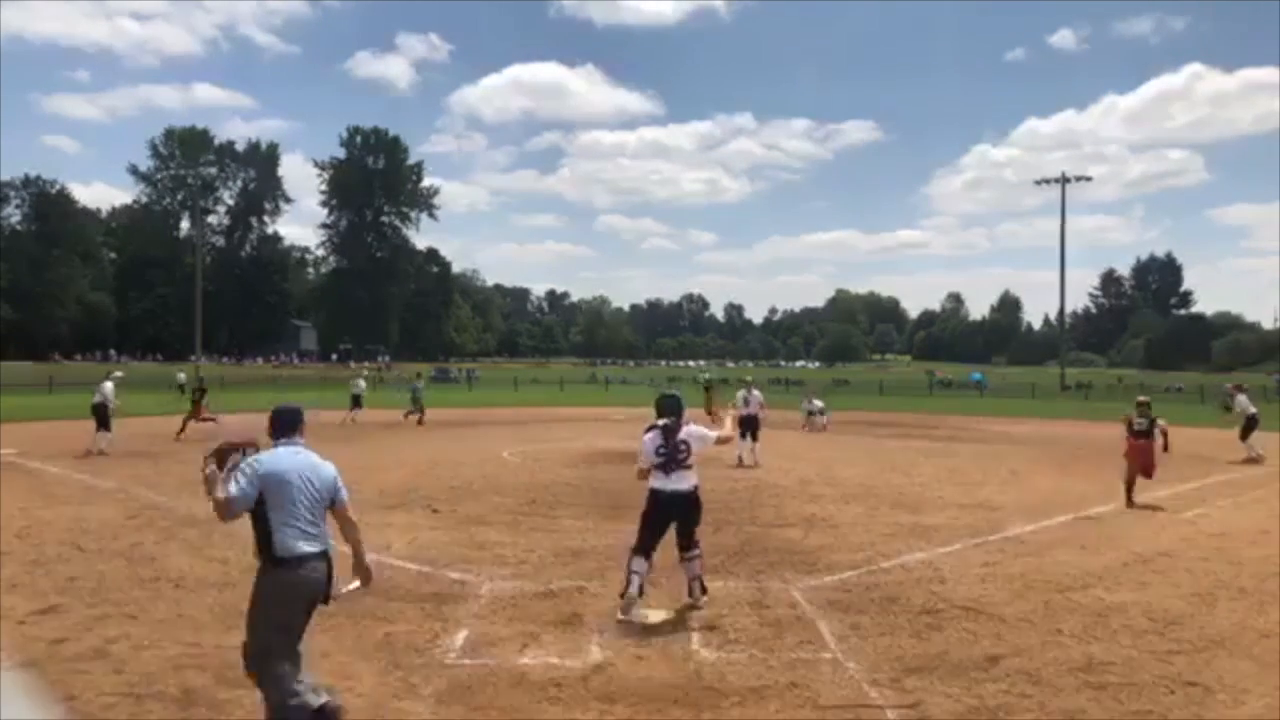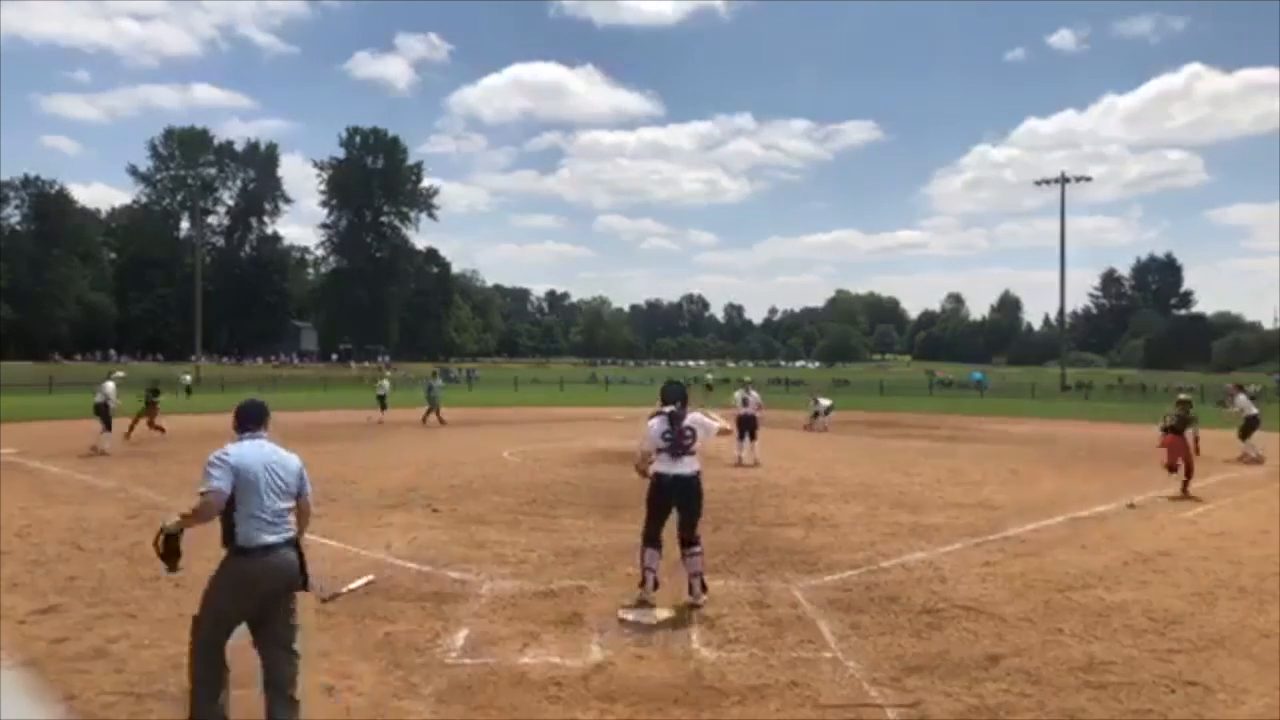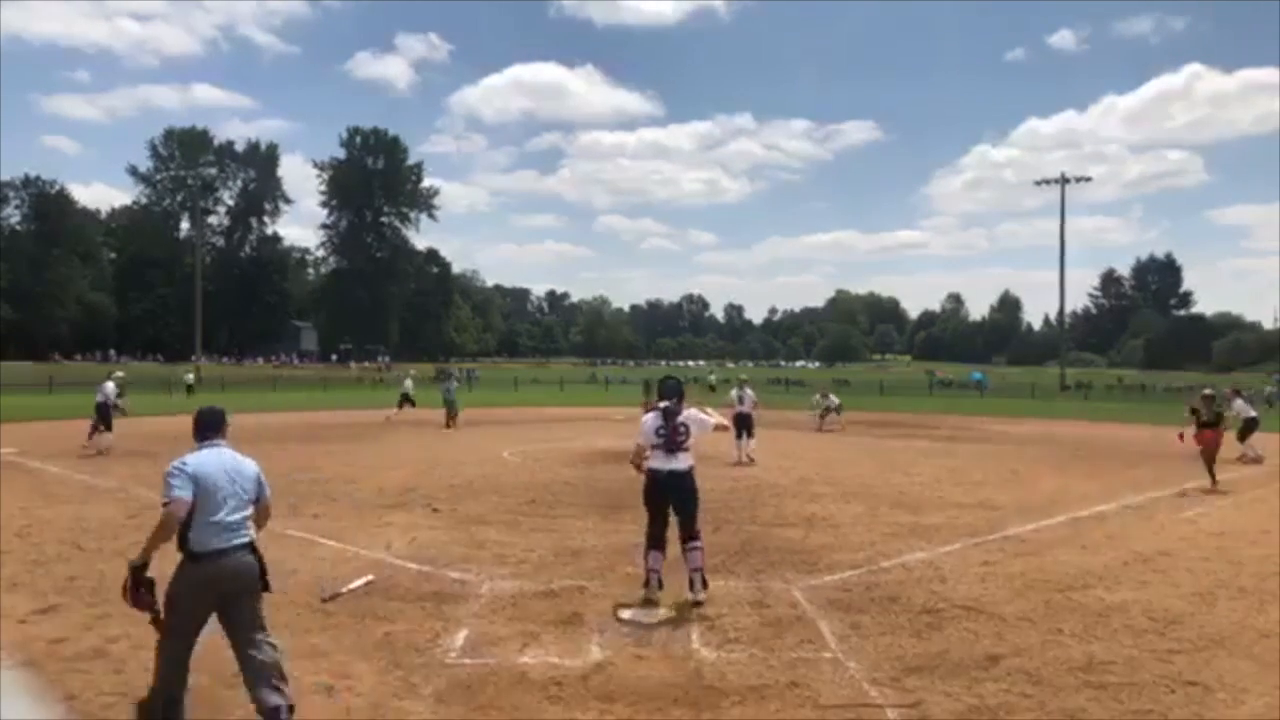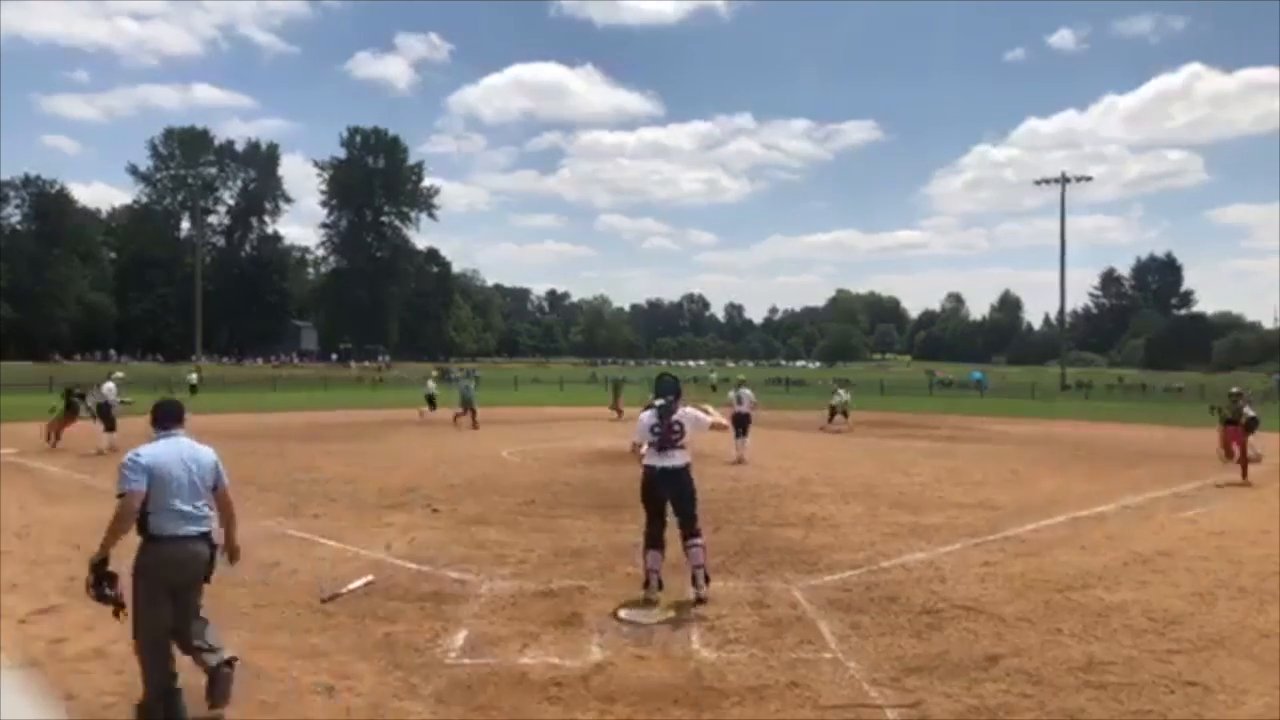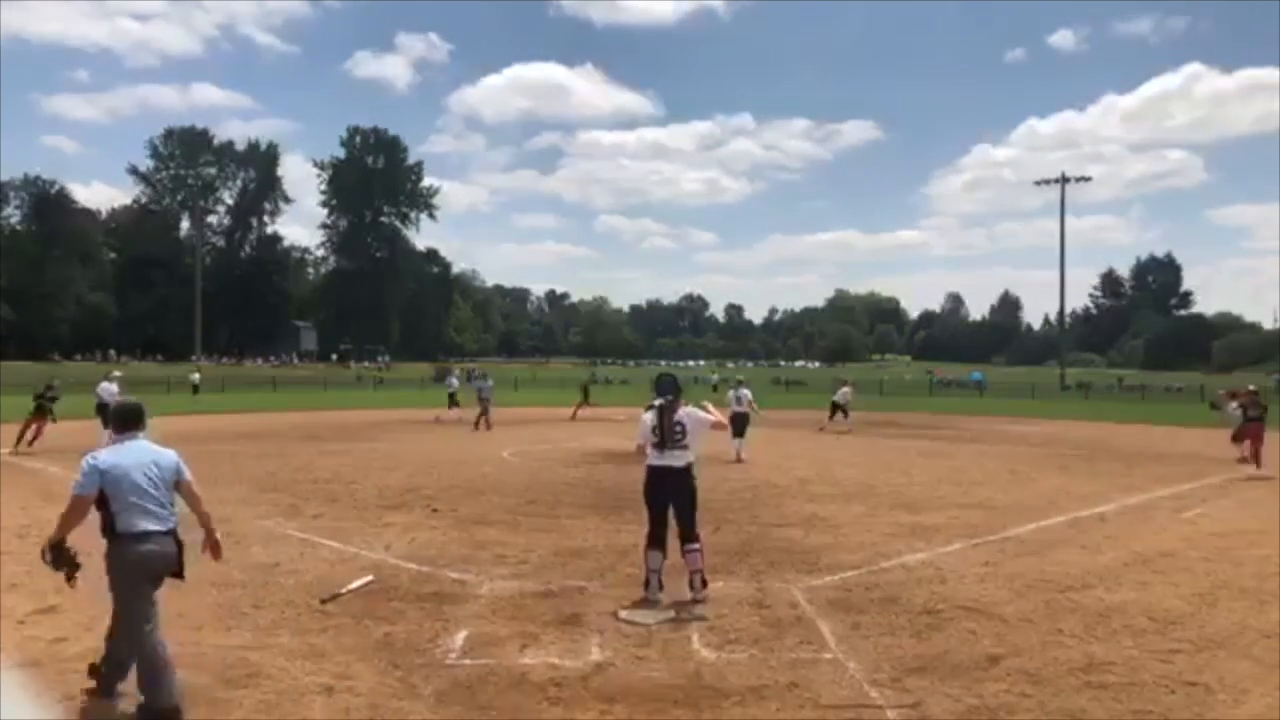
dt=0.2s
person 1, frame 1
left shoulder: (258, 464)
right shoulder: (325, 467)
left elbow: (227, 511)
right elbow: (347, 519)
left wrist: (213, 483)
right wrist: (360, 560)
left hip: (283, 571)
right hip: (318, 568)
left knee: (261, 655)
right knee: (282, 649)
person 1, frame 2
left shoulder: (226, 457)
right shoulder: (291, 460)
left elbow: (211, 506)
right elbow: (305, 510)
left wrist: (178, 524)
left hip: (247, 562)
right hip: (287, 558)
left knee: (208, 636)
right knee: (281, 644)
person 1, frame 3
left shoulder: (183, 466)
right shoulder: (248, 465)
left elbow: (174, 517)
right elbow: (264, 512)
left wrist: (144, 555)
left hip: (202, 565)
right hip: (244, 561)
left knee: (175, 637)
right knee: (252, 637)
person 1, frame 4
left shoulder: (140, 457)
right shoulder: (207, 454)
left elbow: (129, 509)
right elbow: (225, 500)
left wrist: (104, 548)
right wrist: (231, 537)
left hip: (160, 551)
right hip: (199, 548)
left knee: (151, 628)
right knee: (187, 618)
right ankle: (217, 662)
person 1, frame 5
left shoulder: (99, 460)
right shoulder: (168, 456)
left elbow: (78, 507)
right elbow: (193, 496)
left wrist: (57, 536)
right wrist: (210, 531)
left hip: (129, 549)
right hip: (165, 546)
left knee: (142, 627)
right knee: (129, 614)
right ankle: (109, 676)
person 2, frame 1
left shoulder: (649, 438)
right shoulder: (693, 432)
left elbow: (642, 474)
right elbow: (727, 437)
right wrist: (728, 418)
left hip: (659, 499)
right hip: (687, 498)
left knee: (642, 548)
right knee: (688, 542)
left ankle: (631, 592)
right ankle: (697, 594)
person 2, frame 2
left shoulder: (654, 424)
right shoulder: (697, 420)
left elbow: (642, 459)
right elbow: (727, 430)
left wrist: (643, 469)
right wrist: (712, 416)
left hip: (662, 483)
right hip: (689, 484)
left knee: (651, 535)
right knee: (689, 536)
left ankle: (647, 590)
right ankle: (697, 592)
person 2, frame 3
left shoulder: (649, 419)
right shoulder: (692, 416)
left elbow: (637, 454)
right elbow: (725, 426)
left wrist: (639, 463)
right wrist: (708, 412)
left hip: (657, 479)
right hip: (683, 479)
left knee: (656, 532)
right knee: (690, 533)
left ankle: (652, 589)
right ankle: (698, 589)
person 2, frame 4
left shoulder: (646, 417)
right shoulder: (690, 415)
left elbow: (636, 449)
right elbow: (723, 426)
right wrist: (709, 409)
left hip: (653, 477)
right hip: (679, 476)
left knee: (654, 531)
right knee: (690, 528)
left ankle: (652, 589)
right ankle: (700, 586)
person 2, frame 5
left shoulder: (648, 418)
right shoulder: (691, 414)
left elbow: (641, 449)
right elbow: (723, 424)
right wrist: (709, 407)
left hip: (656, 477)
right hip: (682, 476)
left knee: (656, 532)
right knee: (688, 531)
left ankle: (653, 590)
right ankle: (698, 588)
